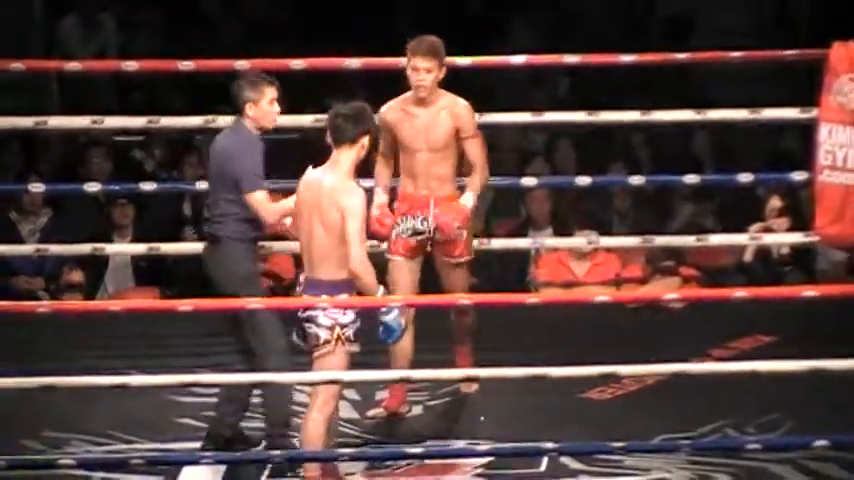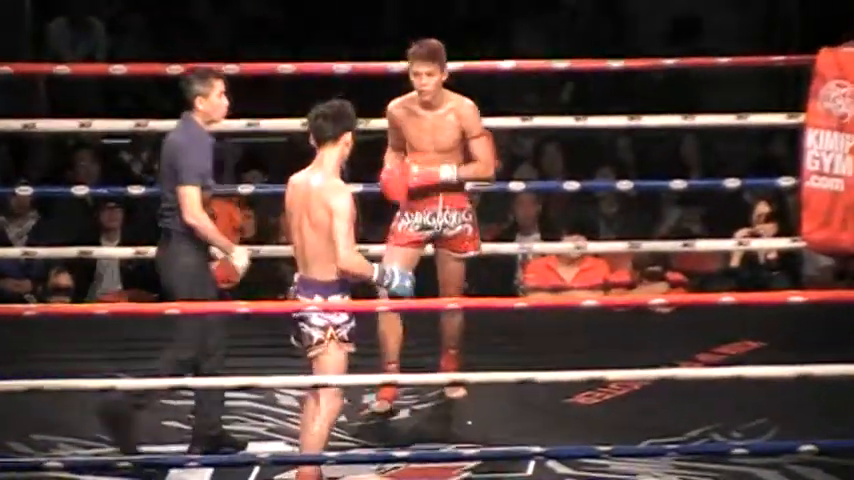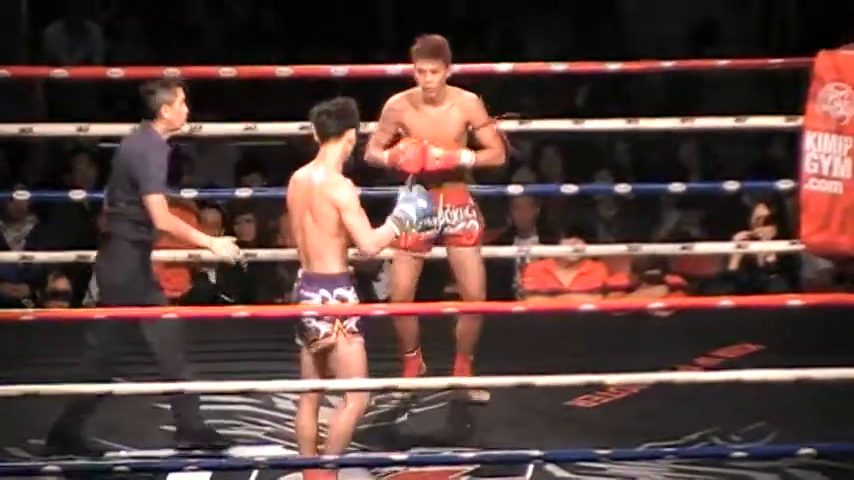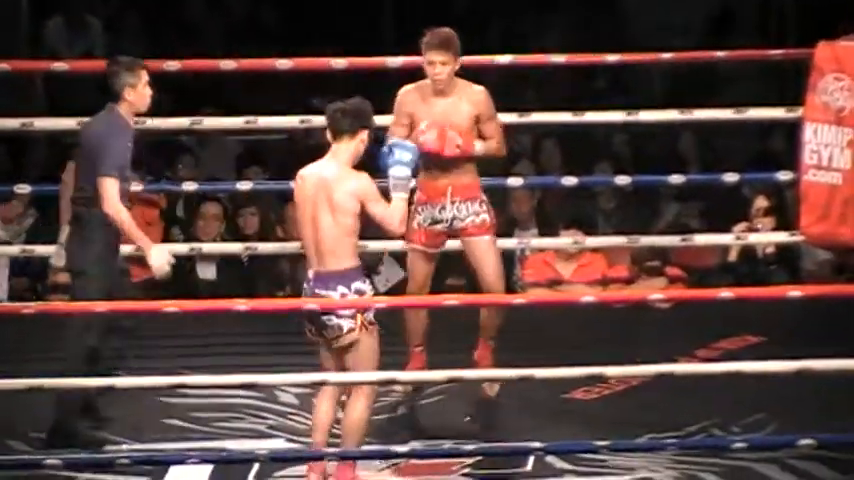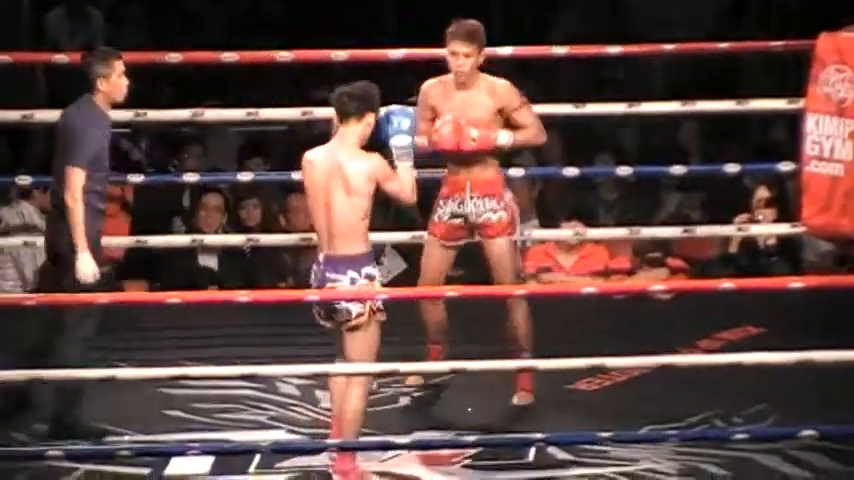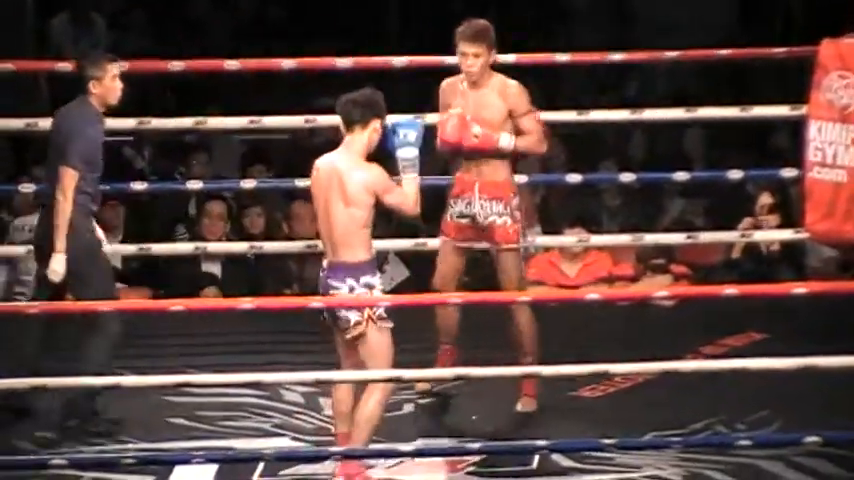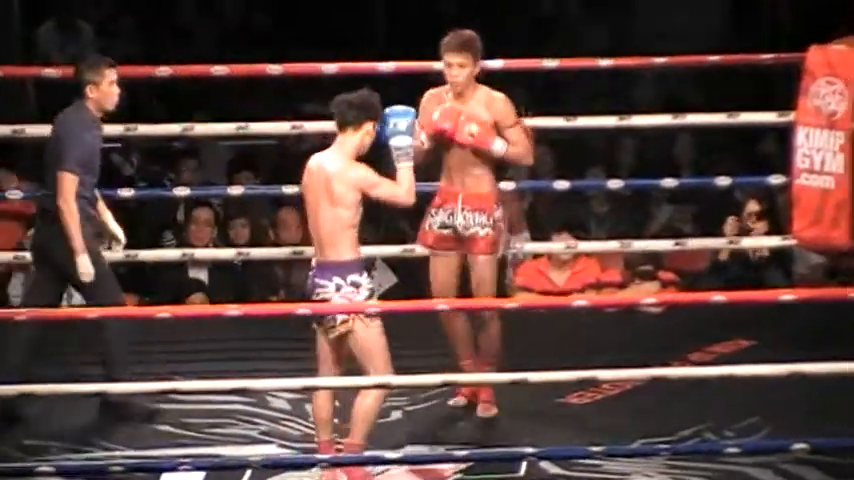
dt=0.2s
person 1, frame 1
left shoulder: (231, 139)
right shoulder: (242, 149)
right elbow: (268, 215)
left wrist: (285, 214)
left hip: (225, 251)
right hip: (233, 256)
left knee: (255, 347)
right knee: (273, 346)
left ankle: (223, 429)
right ankle: (280, 439)
person 1, frame 2
left shoulder: (188, 136)
right shoulder: (192, 142)
right elbow: (192, 214)
left wrist: (219, 246)
right wrist: (231, 250)
left hip: (187, 251)
right hip: (184, 253)
left knee: (210, 342)
right knee: (188, 346)
left ankle: (209, 434)
right ankle: (121, 411)
person 1, frame 3
left shoulder: (141, 141)
right shoulder: (147, 151)
left elbow: (114, 198)
right elbow: (162, 219)
right wrist: (211, 243)
left hip: (128, 254)
right hip: (124, 258)
left knee: (168, 342)
right knee: (103, 349)
left ankle: (190, 427)
right ankle: (65, 430)
person 1, frame 4
left shoulder: (104, 124)
right shoulder: (113, 134)
left elbow: (71, 175)
right elbow: (111, 205)
left wrist: (67, 227)
right wrist: (149, 249)
left hip: (94, 237)
right hip: (96, 240)
left knee: (105, 319)
right knee: (85, 332)
left ankle: (83, 396)
right ankle: (65, 424)
person 1, frame 5
left shoulder: (80, 113)
right shoulder: (91, 124)
right elbow: (73, 193)
right wrist: (83, 252)
left hip: (64, 225)
right hip: (78, 229)
left knee: (57, 316)
right knee: (79, 322)
right ankle: (65, 417)
person 1, frame 6
left shoulder: (72, 114)
right shoulder: (85, 126)
right elbow: (64, 192)
left wrist: (91, 223)
right wrist: (59, 251)
left hip: (51, 225)
right hip: (69, 228)
right knee: (106, 317)
right ankle: (80, 404)
person 1, frame 7
left shoulder: (77, 121)
right shoulder: (79, 130)
right elbow: (65, 198)
left wrist: (108, 218)
right wrist: (81, 253)
left hip: (50, 230)
right hip: (68, 231)
right knee: (112, 311)
right ankle: (116, 399)
person 2, frame 1
left shoulder: (307, 182)
right shoulder: (350, 192)
right elbow: (357, 262)
right wrist: (384, 304)
left hip: (309, 291)
right hip: (333, 299)
left knee: (325, 394)
right knee: (323, 401)
person 2, frame 2
left shoulder: (295, 183)
right shoulder: (337, 191)
right elbow: (346, 259)
right wrist: (384, 274)
left hip: (303, 291)
right hip: (328, 298)
left knee: (315, 394)
right knee: (329, 403)
person 2, frame 3
left shoulder: (298, 179)
right shoulder: (339, 185)
right elbow: (369, 244)
right wrist: (401, 217)
left hip: (306, 288)
right hip: (332, 293)
left knee: (310, 394)
right knee: (357, 396)
person 2, frame 4
left shoulder: (304, 176)
right shoulder: (356, 181)
right elbow: (397, 225)
right wrist: (401, 177)
left hip: (315, 284)
right hip: (347, 287)
left knee: (330, 384)
right knee: (364, 389)
person 2, frame 5
left shoulder: (310, 159)
right shoulder: (369, 163)
right elbow: (409, 195)
right wrist: (401, 146)
left hip: (324, 268)
right hip: (356, 273)
left knee: (347, 356)
right knee: (360, 378)
left ankle: (338, 436)
person 2, frame 6
left shoulder: (321, 165)
right shoulder: (369, 173)
right elbow: (411, 207)
right wrist: (409, 158)
left hip: (331, 274)
right hip: (359, 279)
left knee: (348, 368)
right knee: (381, 381)
person 2, frame 7
left shoulder: (314, 163)
right shoulder: (355, 173)
right elbow: (406, 197)
right wrist: (403, 150)
left hip: (321, 275)
right hip: (347, 279)
left knee: (328, 376)
right knee: (379, 377)
person 3, frame 1
left shoulder: (458, 109)
right shoulder: (390, 113)
left elbow: (480, 167)
left wrist: (466, 205)
right wrist: (379, 199)
left hip: (447, 212)
right hip: (406, 211)
left knee: (460, 299)
right knee: (400, 308)
left ankle: (463, 363)
right ankle: (396, 395)
person 3, frame 2
left shoulder: (464, 110)
right shoulder: (397, 110)
left elbow: (487, 167)
left wrist: (440, 173)
right wrist: (391, 174)
left hip: (453, 210)
right hip: (412, 209)
left knee: (452, 300)
left ankle: (449, 370)
right ankle: (388, 386)
person 3, frame 3
left shoulder: (468, 103)
right shoulder: (397, 106)
left elbow: (498, 154)
right elbow: (371, 152)
left wrist: (457, 157)
right wrist: (394, 157)
left hip: (458, 206)
left knee: (474, 298)
right knee: (399, 298)
left ankle: (462, 371)
right ankle: (413, 366)
person 3, frame 4
left shoulder: (477, 96)
right shoulder: (408, 97)
left elbow: (498, 145)
left wrist: (471, 146)
right wrist: (416, 144)
left hip: (469, 198)
right hip: (428, 198)
left knee: (495, 289)
right knee: (415, 292)
left ankle: (484, 356)
right ankle: (416, 363)
person 3, frame 5
left shoulder: (500, 89)
right shoulder: (432, 90)
left elbow: (537, 134)
right elbow: (419, 141)
left wrist: (494, 138)
right wrist: (434, 141)
left hip: (490, 195)
right hip: (452, 193)
left knee: (508, 290)
right knee: (427, 285)
left ankle: (525, 373)
right ankle: (435, 359)
person 3, frame 6
left shoulder: (511, 91)
right shoulder: (449, 89)
left elbow: (539, 143)
left wrist: (496, 139)
right wrist: (446, 137)
left hip: (499, 195)
right hip: (462, 193)
left knee: (514, 295)
right knee: (442, 286)
left ankle: (529, 381)
right ankle: (446, 361)
person 3, frame 7
left shoulder: (496, 103)
right shoulder: (433, 99)
left elbow: (526, 156)
right elbow: (416, 152)
left wrist: (487, 141)
right wrist: (429, 135)
left hip: (482, 206)
right hip: (444, 203)
left knee: (485, 306)
right knee: (443, 300)
left ankle: (487, 385)
right ankle: (469, 379)
